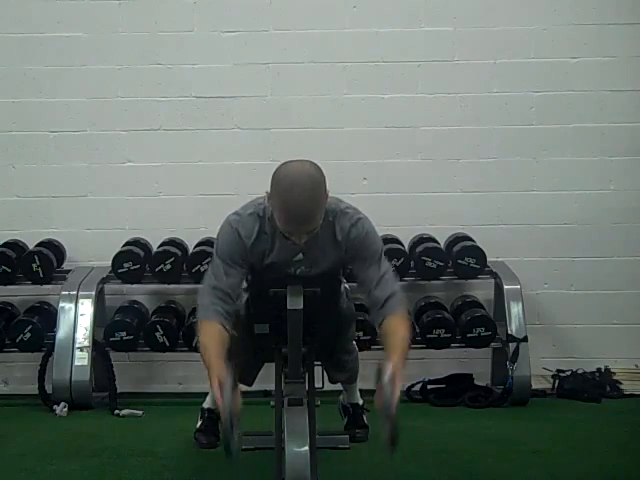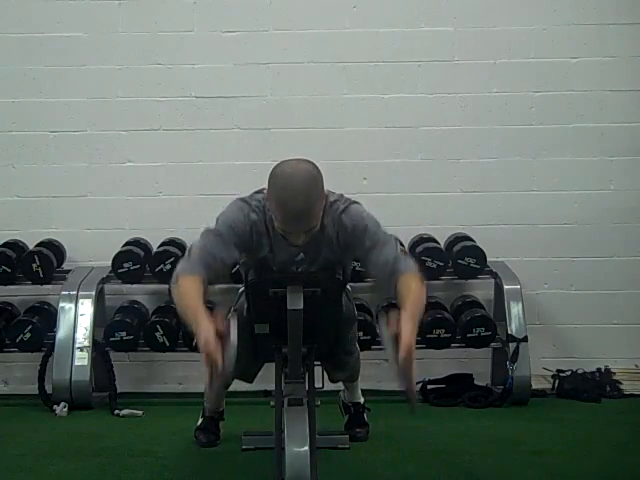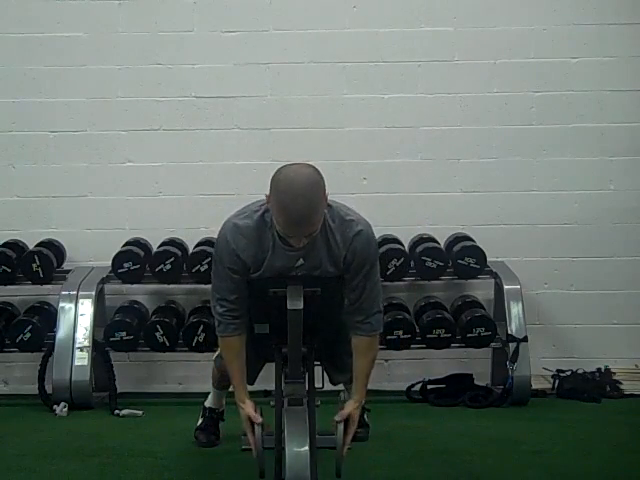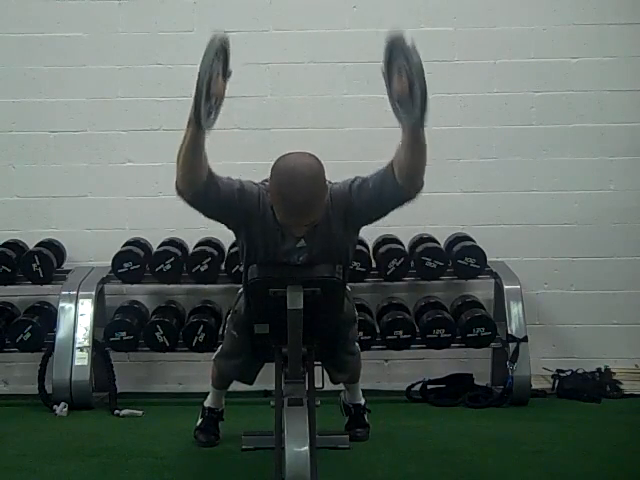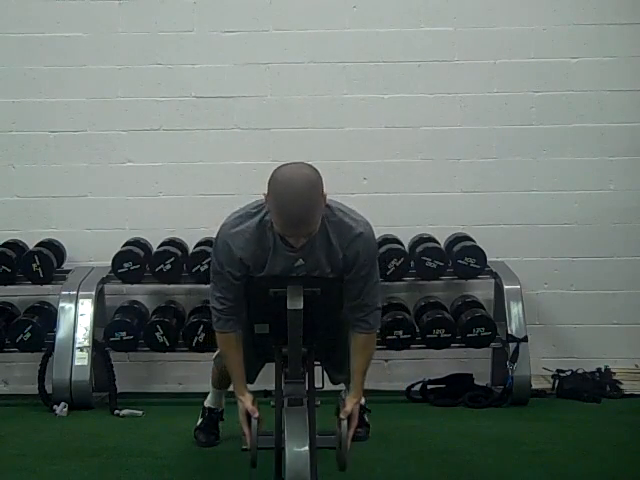
dt=1s
person 1, frame 1
left shoulder: (352, 226)
right shoulder: (242, 227)
left elbow: (385, 294)
right elbow: (214, 301)
left wrist: (395, 365)
right wrist: (217, 374)
left knee: (345, 362)
right knee: (230, 358)
left ankle: (352, 401)
right ankle: (212, 406)
person 1, frame 2
left shoulder: (348, 217)
right shoulder: (244, 215)
left elbow: (401, 269)
right elbow: (189, 270)
left wrist: (408, 321)
right wrist: (201, 323)
left knee: (346, 360)
right knee: (228, 357)
left ankle: (353, 401)
right ankle: (213, 406)
person 1, frame 3
left shoulder: (355, 234)
right shoulder: (237, 233)
left elbow: (366, 317)
right elbow: (229, 317)
left wrist: (358, 399)
right wrist: (242, 397)
left knee: (346, 361)
right knee: (229, 362)
left ankle: (347, 398)
right ankle: (213, 406)
person 1, frame 4
left shoulder: (346, 201)
right shoulder: (249, 202)
left elbow: (408, 183)
right elbow: (189, 187)
right wrist: (198, 115)
left knee: (347, 362)
right knee: (228, 363)
left ankle: (355, 404)
right ankle: (213, 406)
person 1, frame 5
left shoulder: (355, 234)
right shoulder: (235, 235)
left elbow: (364, 316)
right elbow: (226, 314)
left wrist: (356, 392)
right wrist: (241, 390)
left knee: (345, 364)
right knee: (228, 359)
left ankle: (357, 404)
right ankle: (212, 406)
